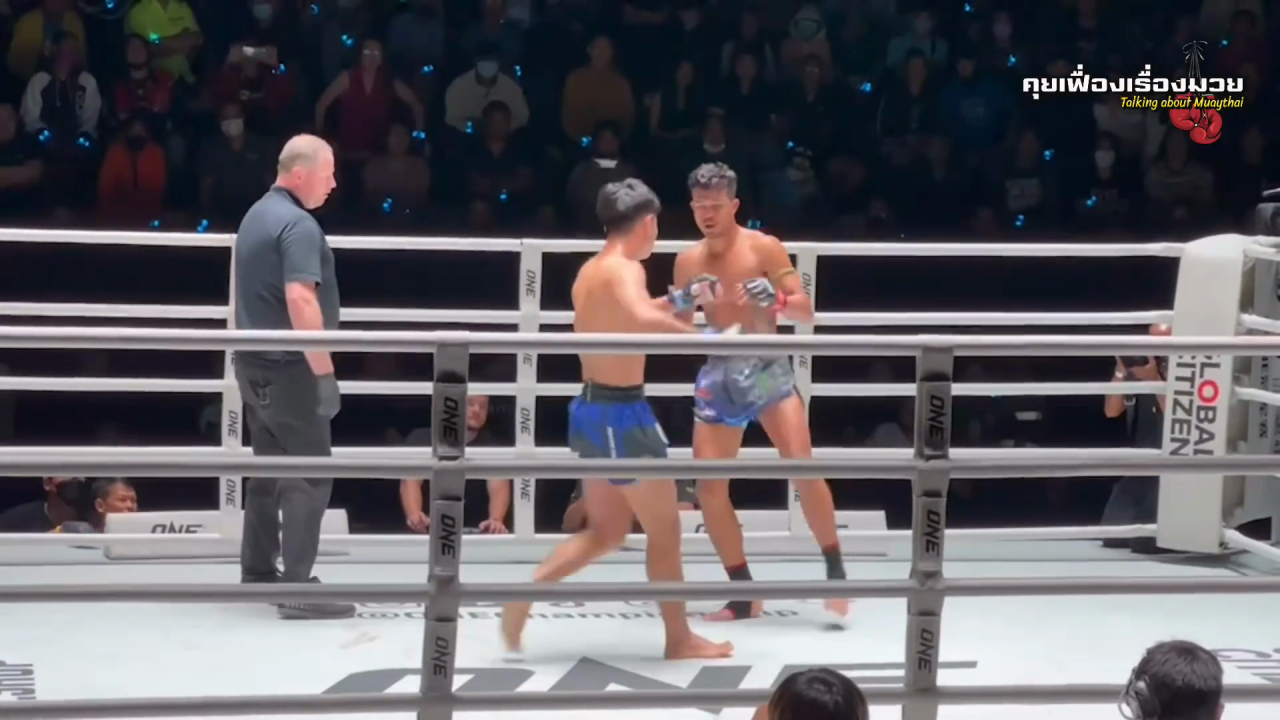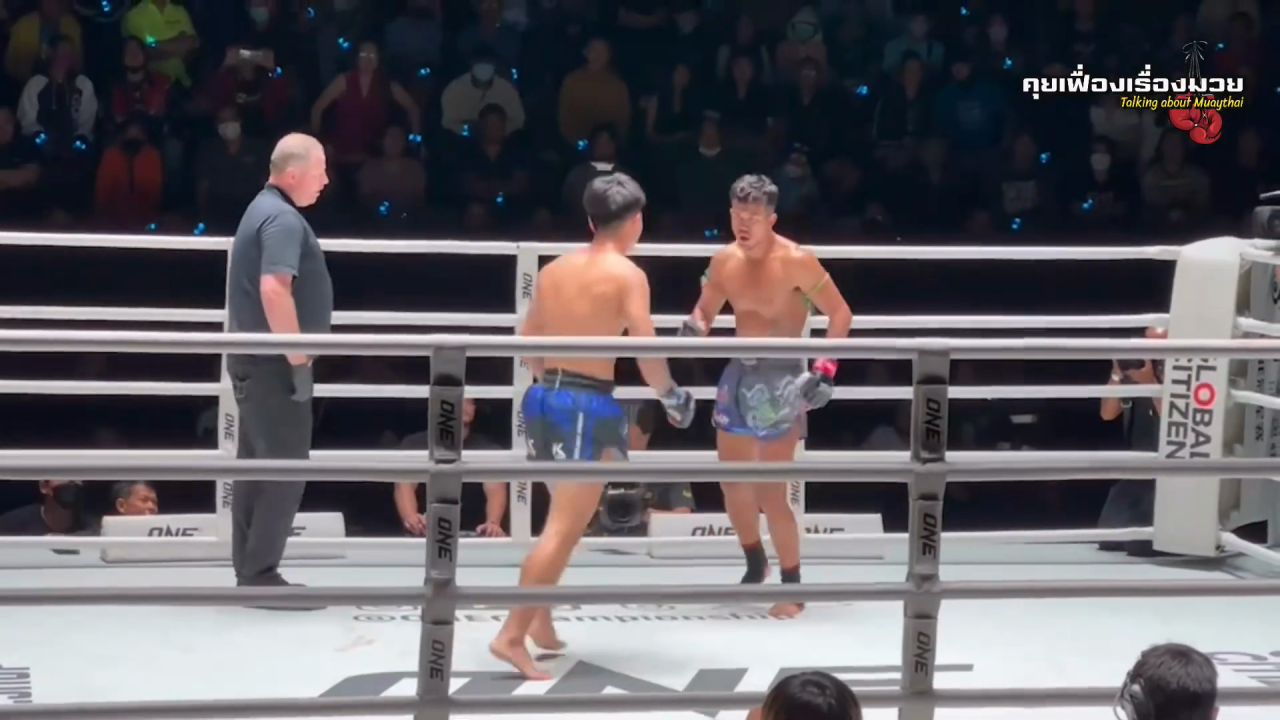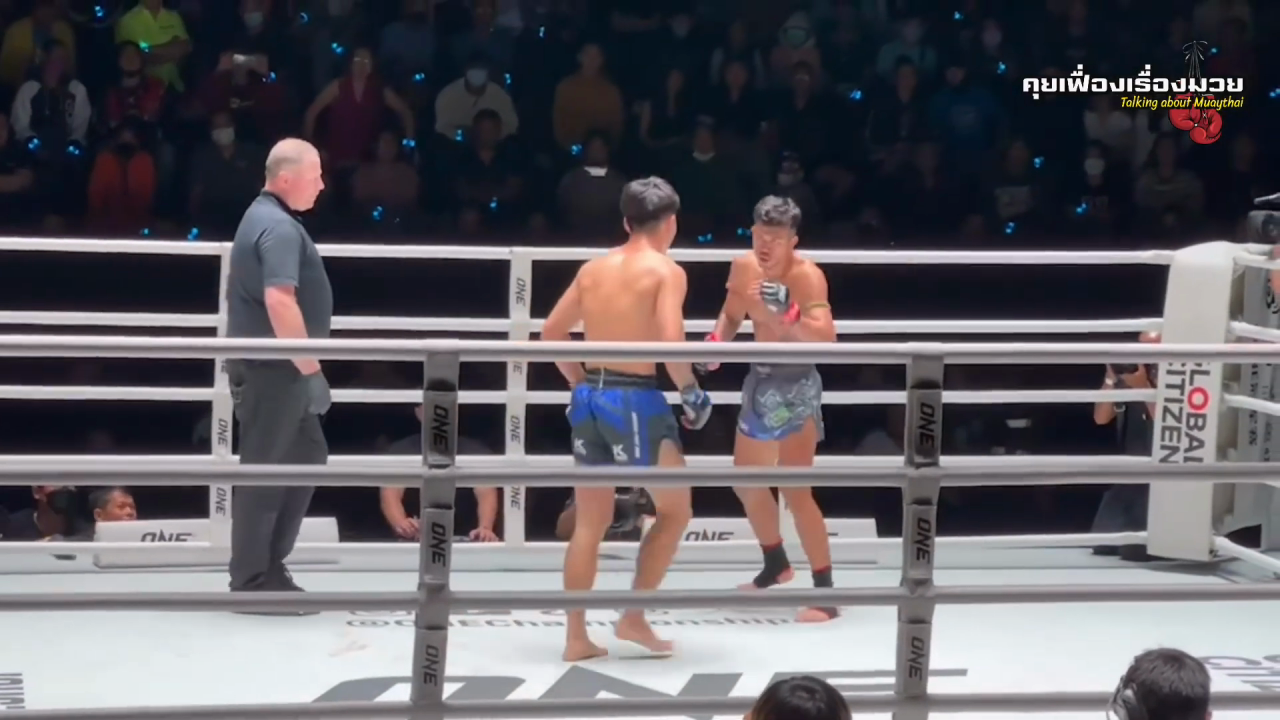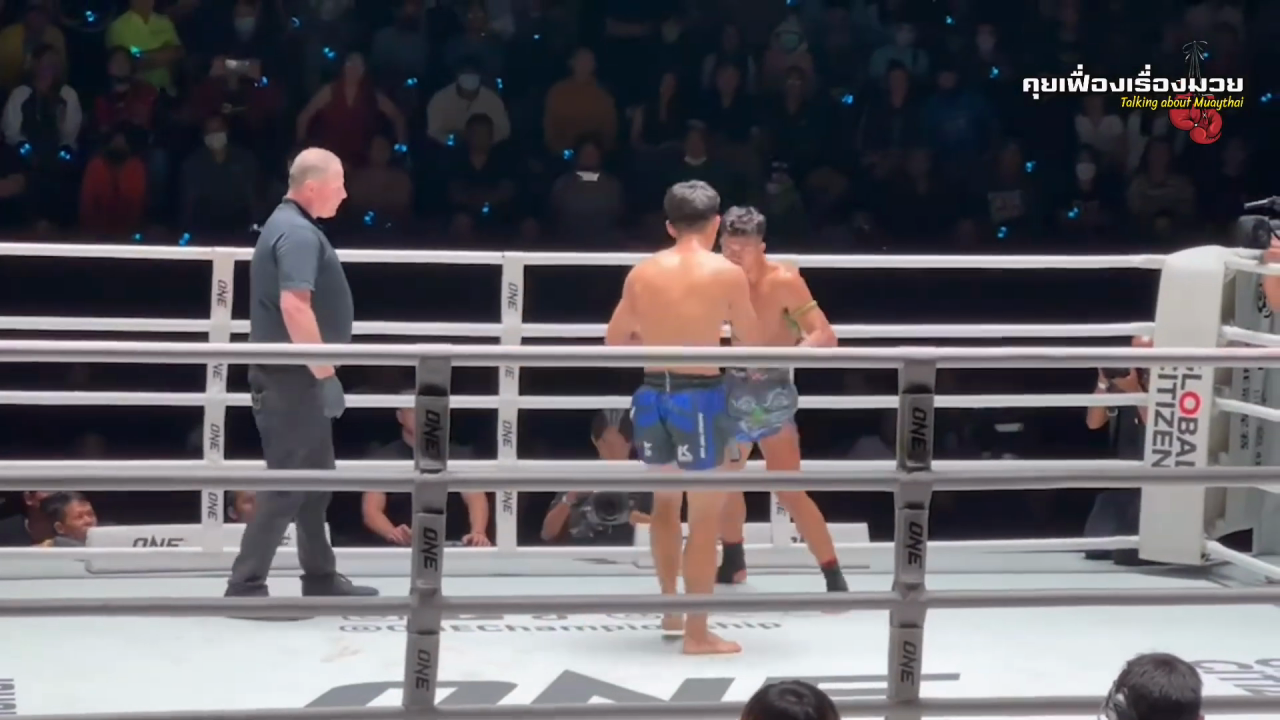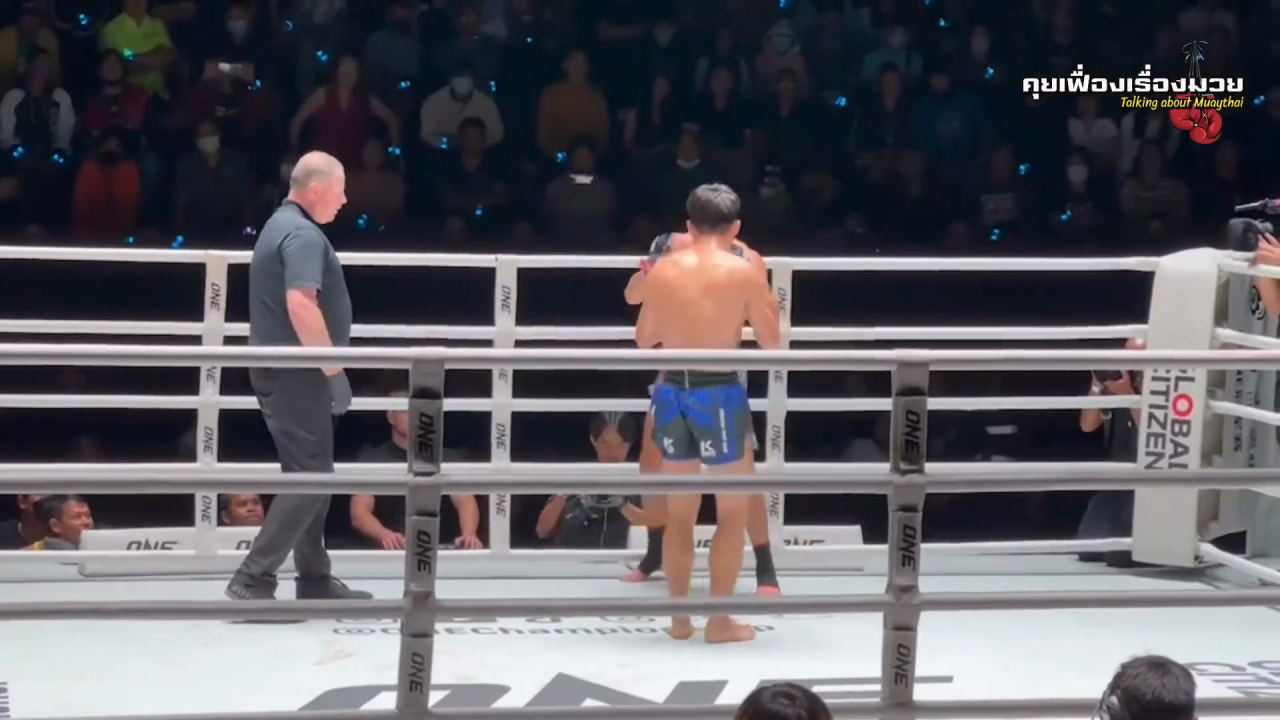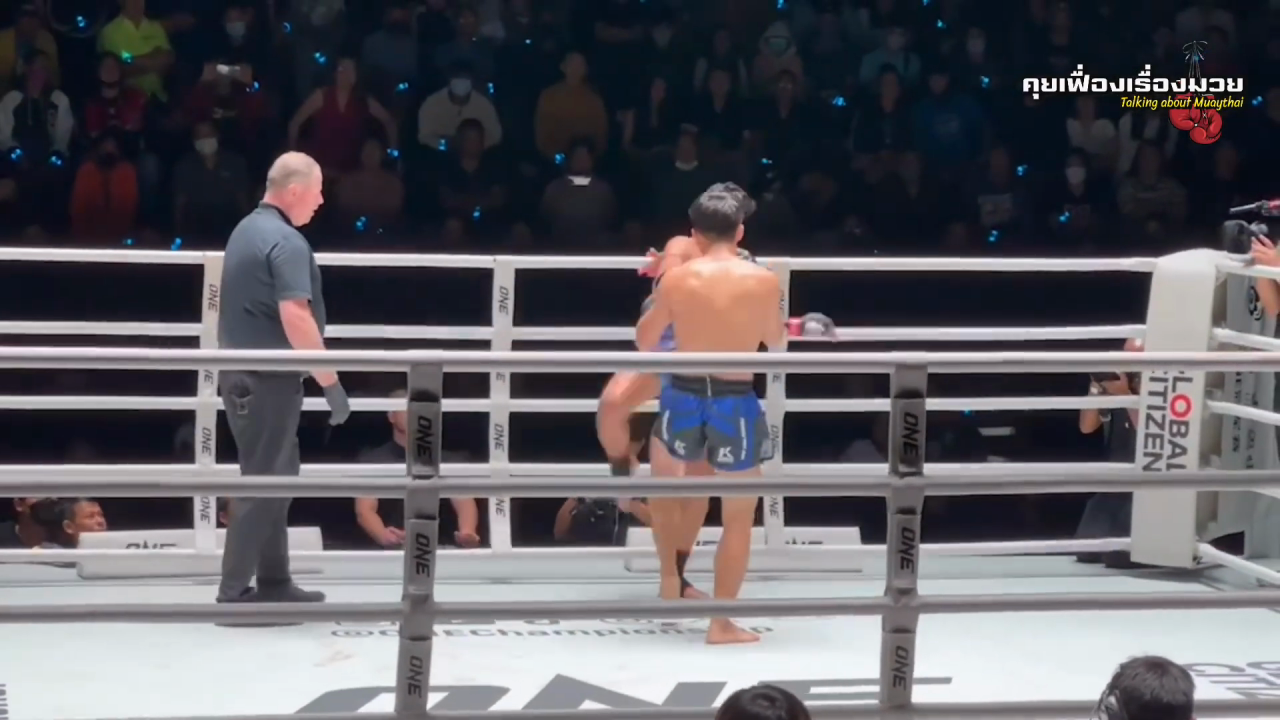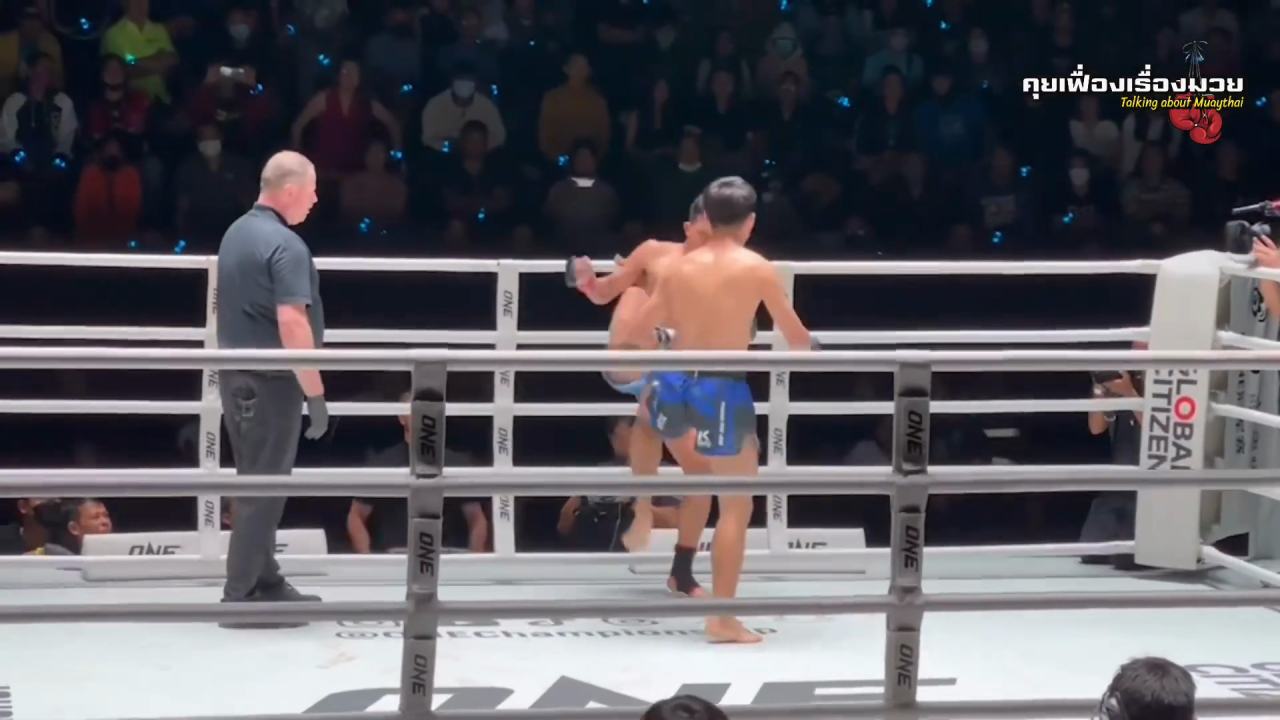
dt=0.4s
person 1, frame 1
left shoulder: (591, 273)
right shoulder: (624, 271)
right elbow: (642, 320)
left wrist: (679, 299)
right wrist: (700, 334)
left hip: (590, 409)
right hip: (619, 414)
left knee: (604, 533)
right knee: (665, 529)
left ankle: (526, 597)
right ankle: (679, 640)
person 1, frame 2
left shoulder: (555, 269)
right shoulder: (627, 274)
left elbow: (528, 340)
right elbow: (647, 352)
right wrist: (673, 394)
left hip: (542, 396)
right hip: (586, 404)
left knee: (565, 517)
right knee: (563, 527)
left ankle: (539, 620)
right ankle: (512, 634)
person 1, frame 3
left shoulder: (593, 269)
right shoulder: (667, 272)
left elbow: (552, 333)
right elbow: (671, 345)
right wrist: (691, 390)
left hip: (588, 398)
right hip: (634, 400)
left knee: (589, 522)
right knee: (675, 510)
left ankle: (576, 635)
right ankle: (634, 616)
person 1, frame 4
left shoulder: (642, 272)
right shoulder: (726, 273)
left elbow: (615, 341)
right elbow: (752, 342)
left hip: (651, 396)
right hip: (699, 398)
left knee: (665, 500)
right knee: (705, 520)
left ankle: (668, 605)
right ankle: (698, 633)
person 1, frame 5
left shoulder: (661, 270)
right shoulder: (743, 272)
left elbow: (645, 339)
right elbow: (771, 341)
right wrist: (765, 301)
left hip: (671, 392)
right hip: (718, 394)
left knee: (679, 512)
right knee: (733, 511)
left ankle: (680, 616)
right ankle: (719, 619)
person 1, frame 6
left shoulder: (677, 277)
right shoulder: (764, 280)
left elbow: (645, 340)
right elbow: (775, 343)
left hip: (683, 395)
right hip: (734, 403)
right knee: (738, 517)
left ankle: (669, 577)
right ankle: (721, 622)
person 1, frame 7
left shoulder: (678, 266)
right shoulder: (758, 270)
left elbow: (640, 326)
right elbow: (796, 339)
right wrist: (808, 343)
left hip: (676, 382)
right hip: (724, 388)
right knee: (736, 507)
right ankle: (722, 617)
person 2, frame 1
left shoulder: (256, 216)
right shoulder: (298, 224)
right elbow: (301, 300)
right wrist: (326, 373)
left hip: (254, 362)
right hip: (286, 365)
left knee: (269, 468)
right knee: (309, 473)
left ankle: (258, 575)
right ankle: (297, 587)
person 2, frame 2
left shoulder: (264, 210)
right shoulder: (283, 219)
right elbow: (274, 290)
right wrist: (299, 361)
left hip: (254, 359)
right hip: (272, 362)
left knee: (257, 467)
left ankle: (251, 574)
right ankle: (259, 576)
person 2, frame 3
left shoulder: (264, 216)
right shoulder: (279, 227)
right elbow: (280, 302)
right wrist: (312, 370)
left hip: (273, 366)
right hip: (272, 368)
left knee: (307, 459)
right knee: (264, 472)
left ankle: (269, 566)
right ankle: (249, 582)
person 2, frame 4
left shoulder: (287, 224)
right shoulder: (298, 233)
right elbow: (295, 307)
left wrist: (318, 372)
right wrist: (326, 375)
left hip: (293, 373)
right hip: (291, 375)
left ankle: (320, 577)
right ankle: (245, 584)
person 2, frame 5
left shoulder: (282, 225)
right shoulder: (302, 234)
right elbow: (301, 305)
left wrist: (326, 368)
right wrist: (334, 370)
left hip: (287, 371)
right hip: (295, 374)
left knee: (311, 476)
right knee: (309, 478)
left ankle: (314, 580)
right ankle: (253, 577)
person 2, frame 6
left shoulder: (247, 229)
right shoulder: (286, 241)
right elbow: (295, 318)
right wrist: (330, 382)
left hip: (244, 373)
right hip: (268, 378)
left knee: (272, 477)
right knee: (263, 483)
left ankle: (273, 581)
right ankle: (235, 593)
person 2, frame 7
left shoulder: (237, 231)
right shoulder: (285, 245)
right elbow: (292, 324)
right wrist: (315, 393)
left hip: (237, 374)
right hip: (270, 380)
left knee: (257, 483)
left ankle: (266, 583)
right ankle: (240, 595)
person 3, frame 1
left shoulder: (764, 247)
right shoulder: (687, 262)
left elbow: (805, 312)
left wrist: (778, 297)
left hip: (765, 365)
right hip: (717, 374)
left knee: (802, 465)
right knee: (709, 489)
left ankle: (835, 571)
right ankle: (743, 593)
person 3, frame 2
left shoulder: (798, 261)
right shoulder: (724, 261)
left elbow: (841, 313)
right elbow: (706, 312)
left wrist: (825, 368)
right wrist: (694, 325)
left hip: (782, 381)
right hip: (738, 377)
left knee: (768, 494)
right knee: (734, 487)
left ankle: (792, 586)
right ankle: (755, 566)
person 3, frame 3
left shoulder: (807, 275)
right shoulder: (743, 266)
left elbow: (827, 335)
right elbow: (731, 315)
left wrist: (788, 309)
right wrist: (715, 342)
left hip: (797, 385)
right hip: (759, 381)
left knee: (796, 492)
right knee: (747, 485)
left ankle: (825, 593)
right ankle: (775, 565)
person 3, frame 4
left shoulder: (785, 282)
left elbow: (825, 336)
left hip: (770, 392)
right hip: (734, 387)
left knee: (789, 492)
left ankle: (836, 582)
right ankle: (732, 565)
person 3, frame 5
left shoulder: (749, 261)
right shoulder: (677, 247)
right elbow: (633, 297)
right wrist: (649, 265)
left knee: (740, 473)
right knee: (651, 465)
left ankle: (765, 567)
right ankle: (656, 552)
person 3, frame 6
right shoulder: (681, 247)
right elbow: (669, 277)
right hip: (666, 346)
left knee: (701, 474)
right knee: (612, 404)
left ankle: (675, 573)
right ankle: (622, 469)
person 3, frame 7
right shoulder: (654, 252)
right elbow: (602, 295)
right wrist: (586, 280)
right hip: (631, 368)
left knee: (702, 474)
right knee: (633, 298)
left ankle: (682, 573)
person 4, frame 1
right shoulder: (1136, 373)
right elbow: (1111, 411)
left wrist: (1154, 379)
right wrist: (1120, 371)
left knee: (1144, 543)
right knee: (1112, 537)
person 4, frame 2
right shoulder: (1133, 377)
right elbow: (1107, 414)
left wrist: (1150, 382)
right wrist: (1116, 374)
left knee: (1141, 545)
right knee: (1108, 539)
person 4, frame 3
right shoulder: (1126, 381)
right elbow: (1101, 418)
left wrist: (1144, 387)
right wrist: (1110, 378)
left knee: (1135, 550)
right knee: (1102, 543)
person 4, frame 4
right shoulder: (1119, 385)
right elbow: (1093, 422)
left wrist: (1135, 391)
right wrist: (1103, 383)
left knee: (1127, 555)
right knee: (1095, 549)
person 4, frame 5
right shoulder: (1113, 385)
right elbow: (1087, 425)
left wrist: (1128, 395)
right wrist: (1096, 386)
left knee: (1119, 556)
right knee: (1088, 551)
person 4, frame 6
right shoulder: (1112, 385)
right elbow: (1086, 427)
left wrist: (1126, 395)
right wrist: (1095, 387)
left knee: (1117, 557)
right knee: (1086, 553)
person 4, frame 7
right shoulder: (1118, 382)
right elbow: (1096, 427)
left wrist: (1130, 393)
right wrist: (1099, 388)
left knee: (1125, 558)
right knee: (1092, 554)
